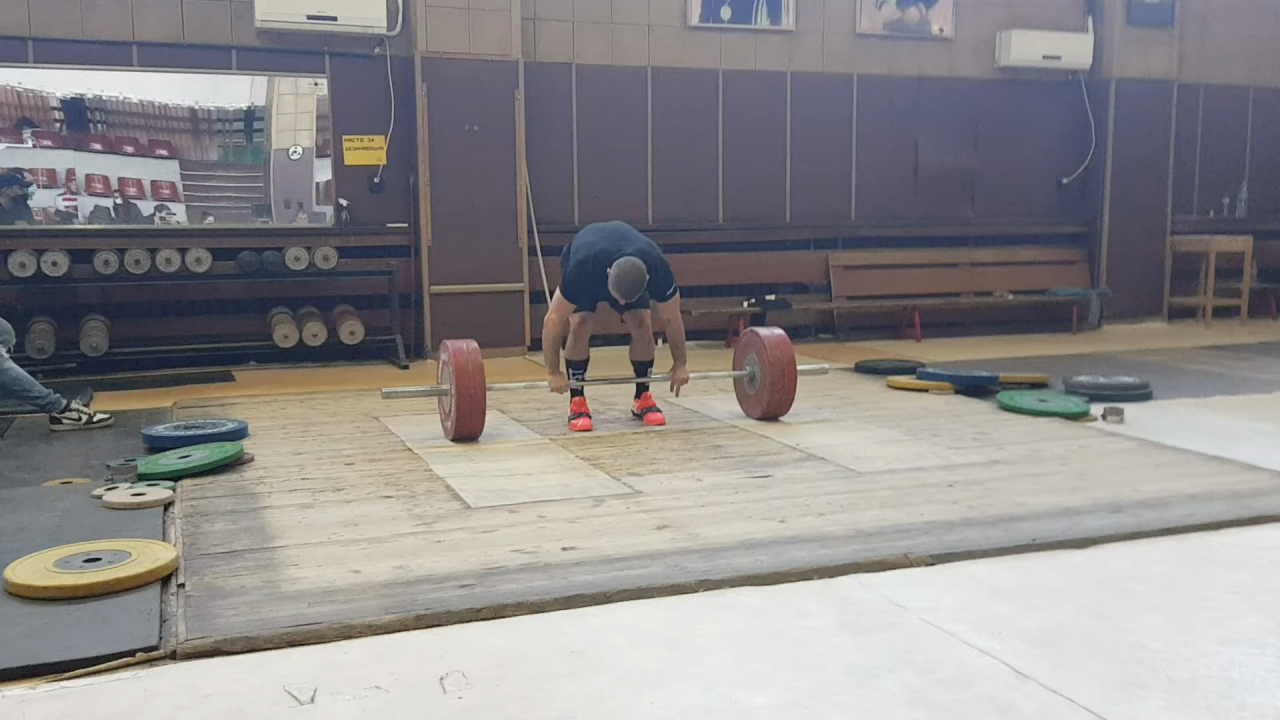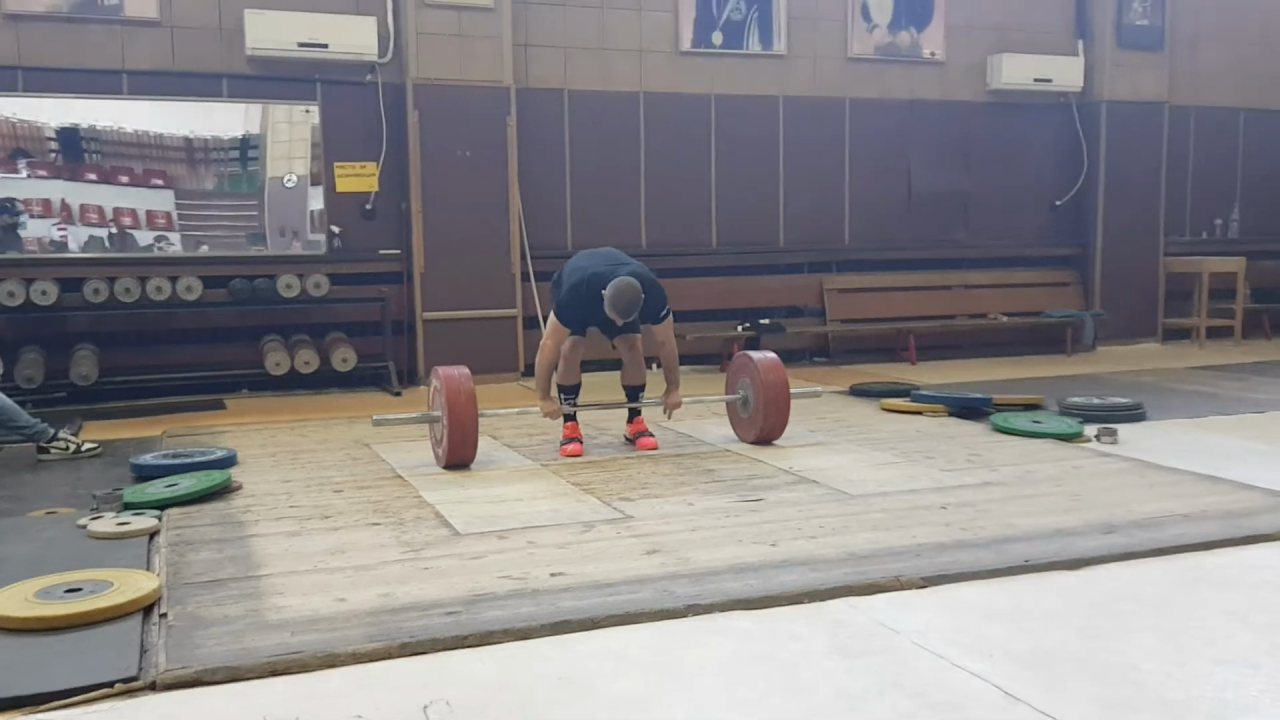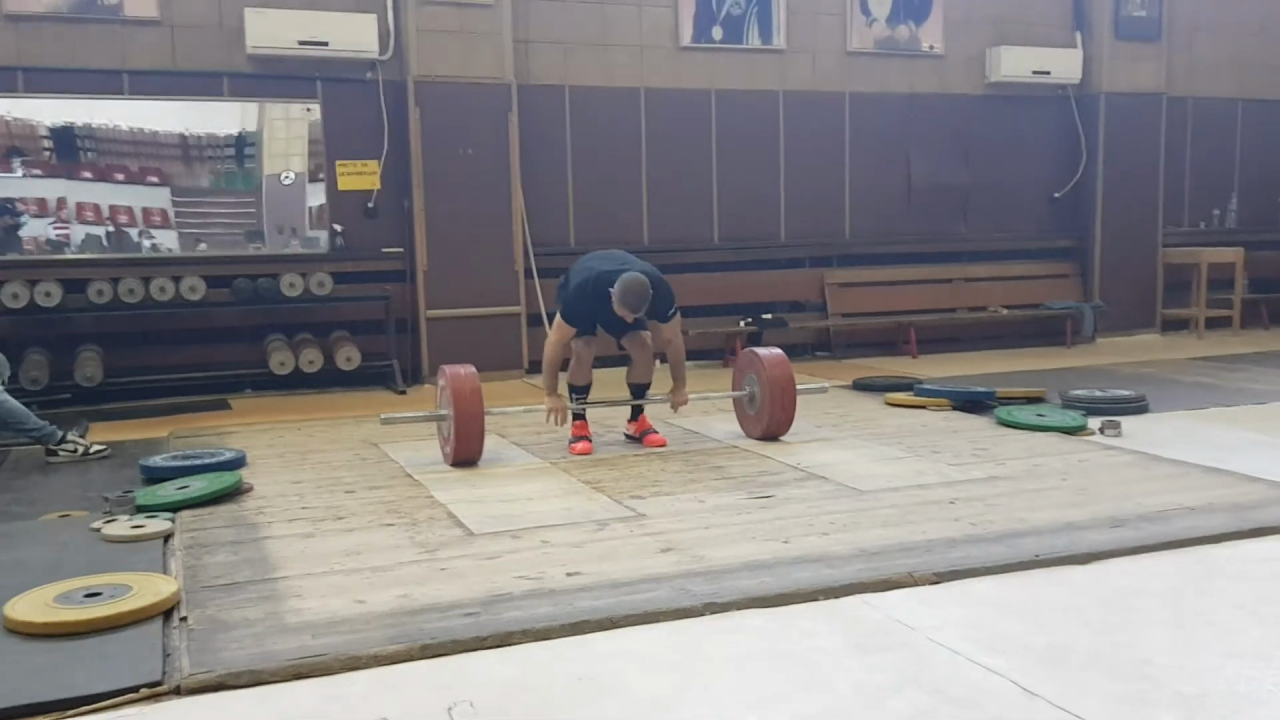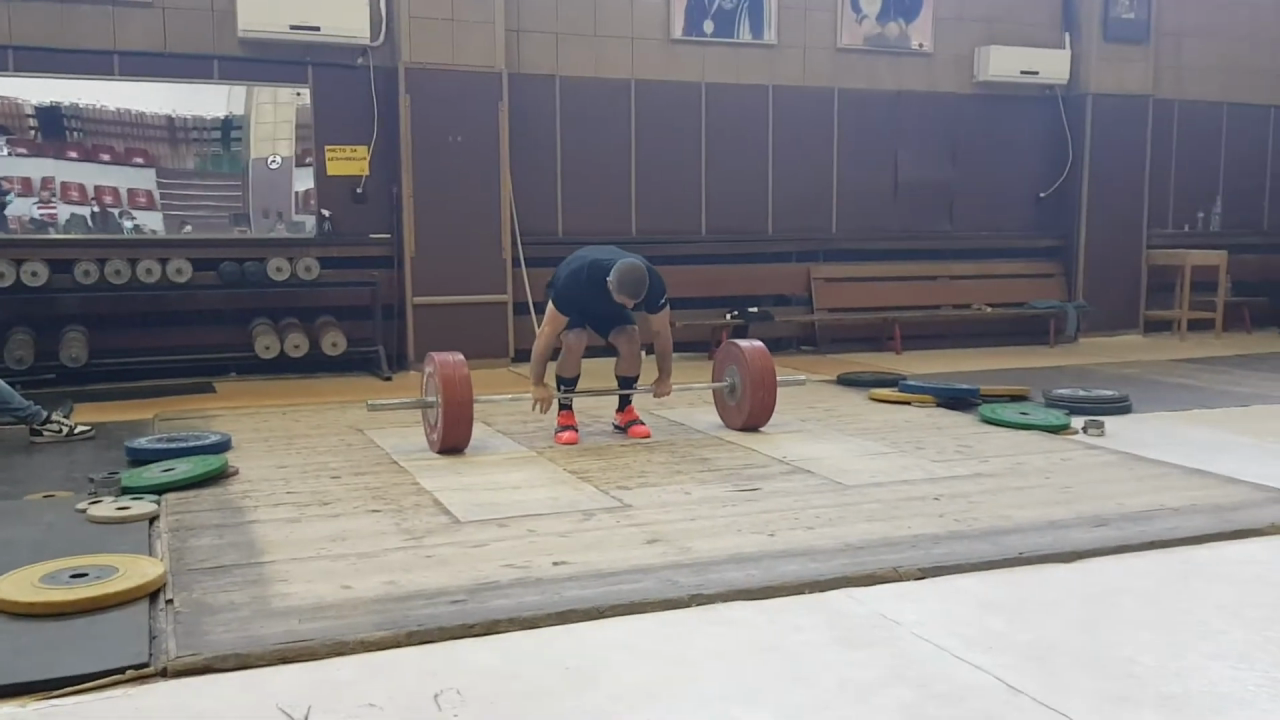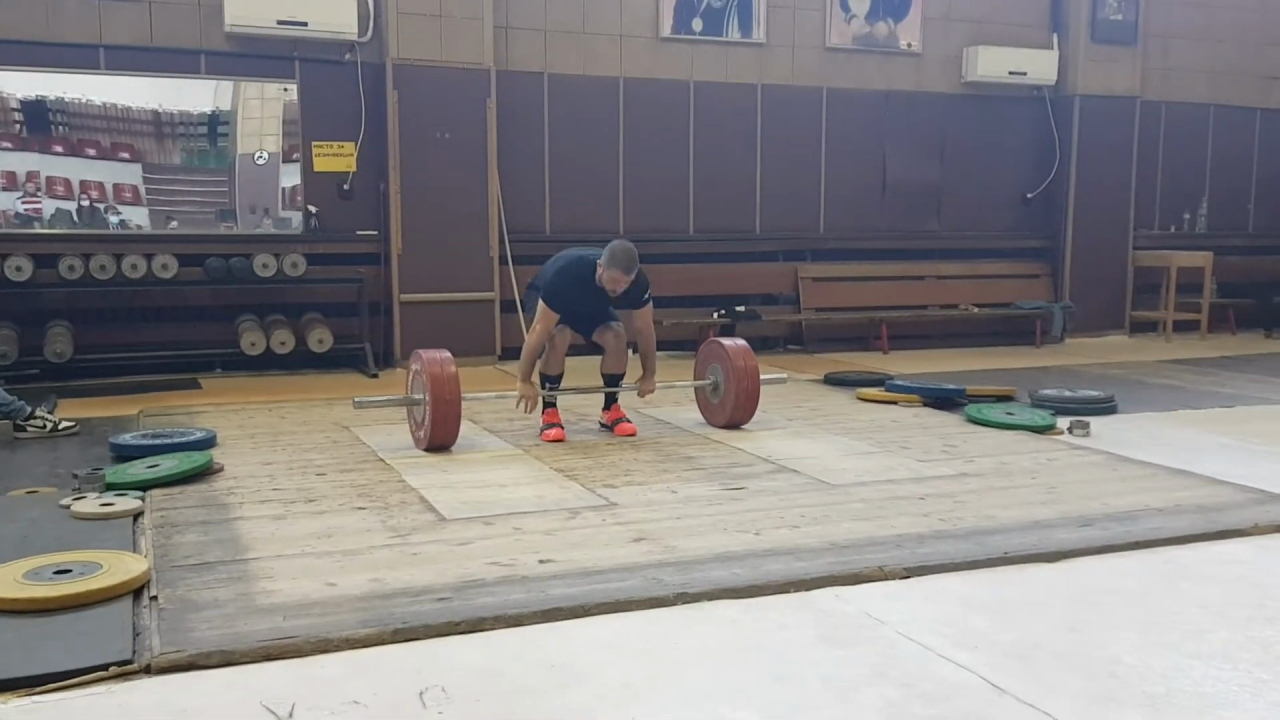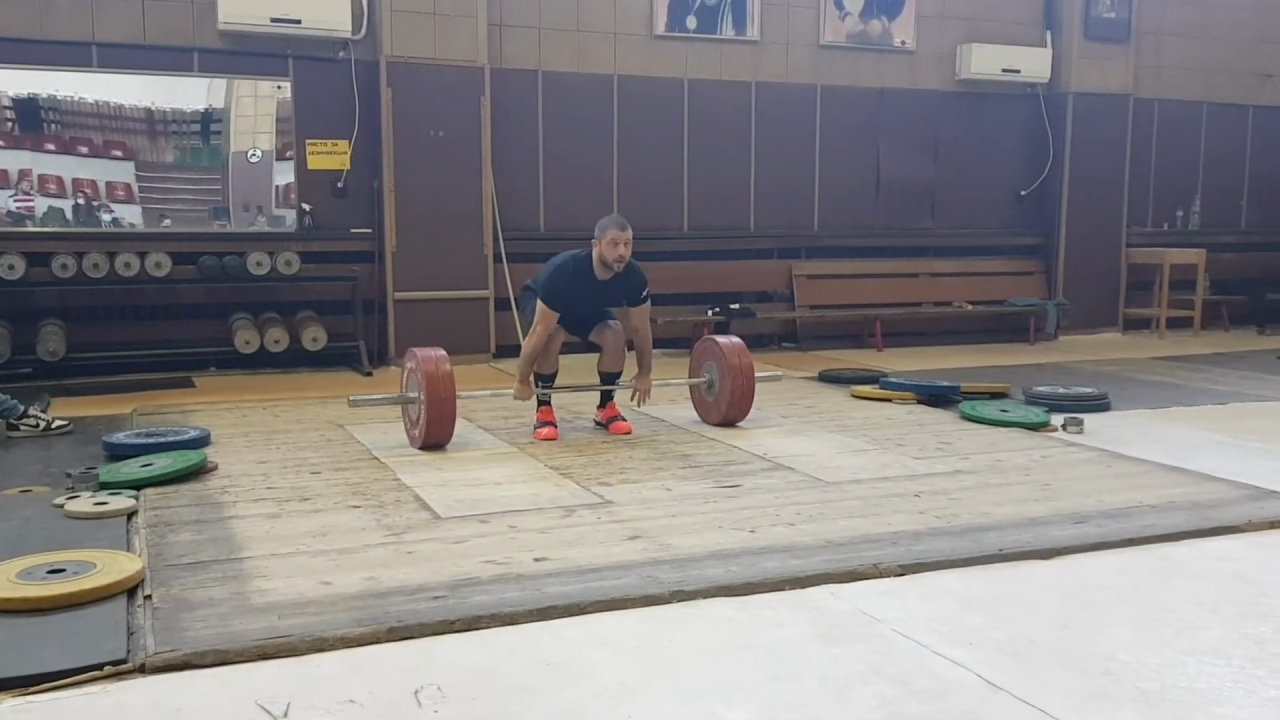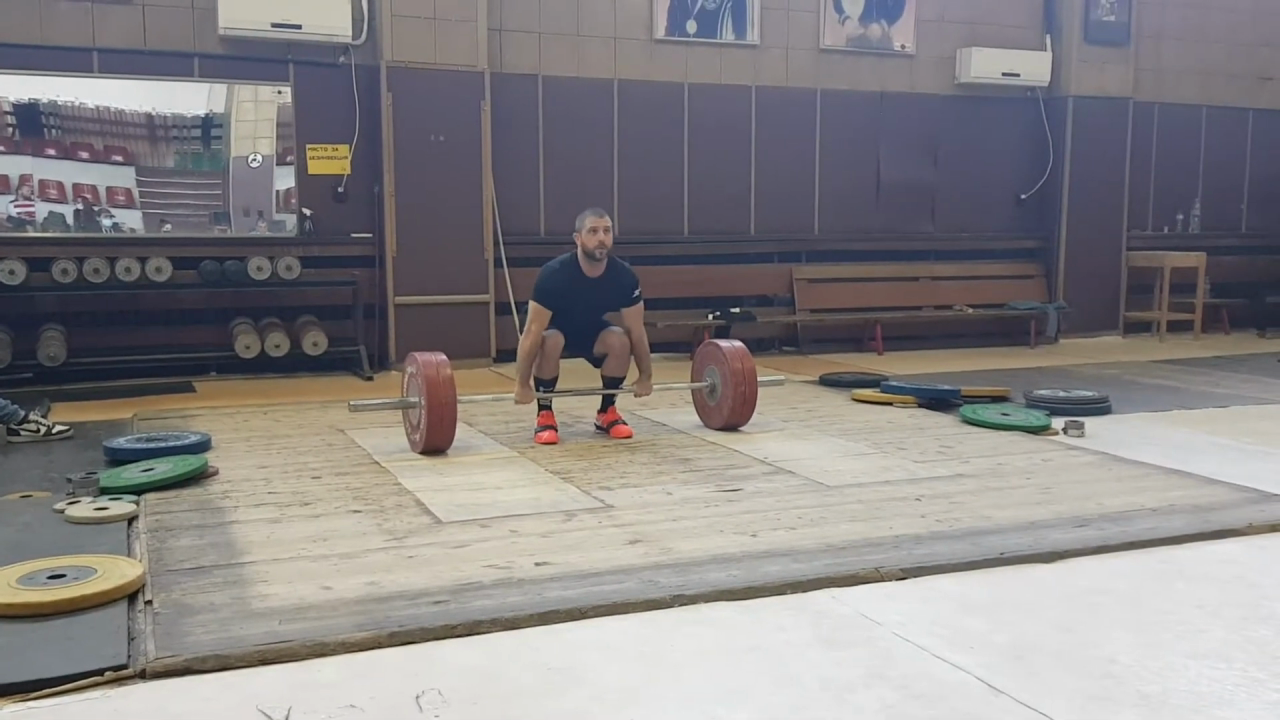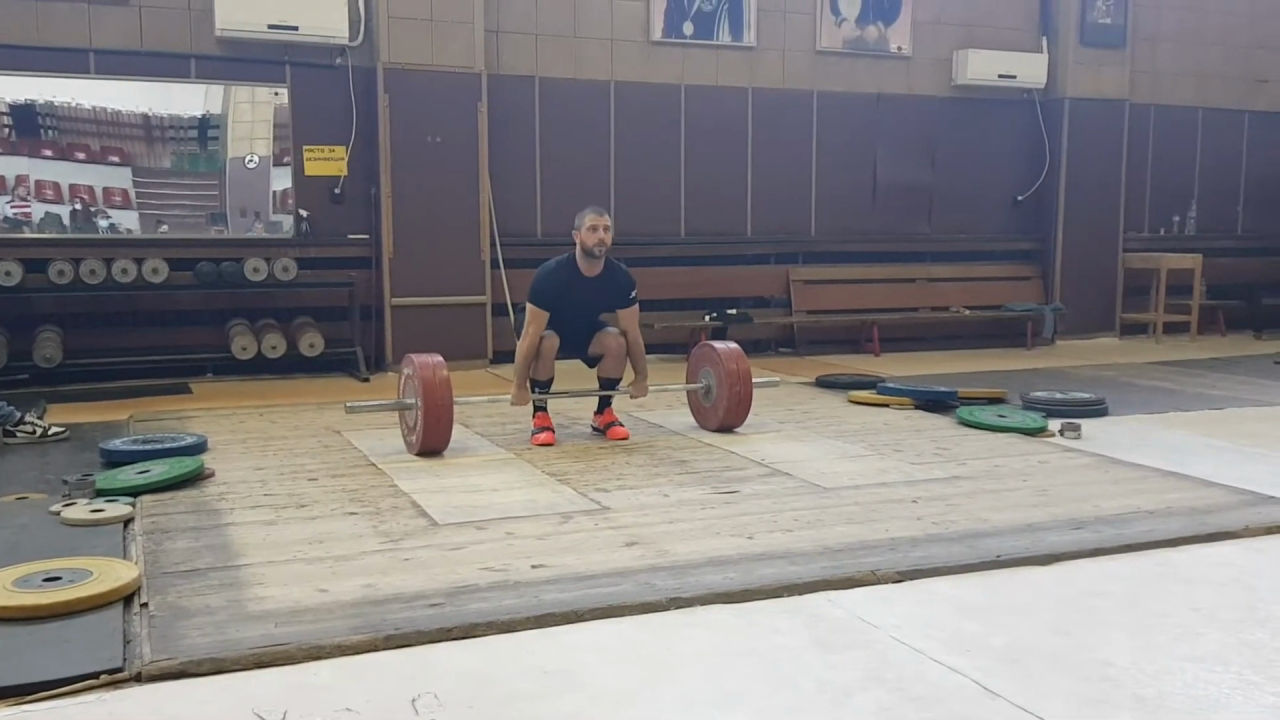
dt=0.7s
person 1, frame 1
left shoulder: (658, 271)
right shoulder: (581, 270)
left elbow: (671, 318)
right elbow: (554, 319)
left wrist: (680, 365)
right wrist: (553, 372)
right hip: (584, 262)
left knee: (643, 325)
right knee: (580, 325)
left ankle: (643, 399)
right ankle: (577, 402)
person 1, frame 2
left shoulder: (652, 293)
right shoulder: (575, 293)
left elbow: (665, 341)
right elbow: (549, 344)
left wrist: (673, 389)
right wrist: (544, 397)
right hip: (570, 286)
left knee: (633, 349)
right knee: (570, 350)
left ankle: (635, 423)
right ankle: (570, 427)
person 1, frame 3
left shoulder: (659, 290)
right shoulder: (582, 292)
left elbow: (672, 340)
right elbow: (555, 341)
left wrist: (679, 387)
right wrist: (551, 394)
left hip: (622, 299)
right hip: (584, 297)
left knee: (643, 348)
right knee: (583, 350)
left ankle: (637, 422)
right ankle: (579, 426)
person 1, frame 4
left shoulder: (652, 282)
right shoulder: (576, 279)
left elbow: (661, 331)
right elbow: (547, 332)
left wrist: (664, 377)
right wrist: (538, 384)
left hip: (608, 306)
right hip: (572, 301)
left knee: (631, 341)
right knee: (575, 342)
left ankle: (625, 412)
right ankle: (565, 416)
person 1, frame 5
left shoulder: (638, 282)
right shoulder: (566, 274)
left elbow: (644, 329)
right elbow: (539, 330)
left wrist: (648, 375)
right wrist: (524, 381)
left hip: (591, 305)
right hip: (544, 298)
left knee: (617, 337)
right knee: (559, 338)
left ankle: (611, 411)
right ankle: (549, 415)
person 1, frame 6
left shoulder: (634, 277)
right shoulder: (564, 271)
left elbow: (640, 328)
right elbow: (539, 332)
left wrist: (644, 373)
right wrist: (522, 380)
left hip: (589, 308)
right hip: (538, 300)
left knee: (615, 336)
right knee: (552, 336)
left ankle: (606, 408)
right ankle: (544, 412)
person 1, frame 7
left shoulder: (624, 276)
right shoulder: (555, 274)
left elbow: (636, 330)
right elbow: (533, 331)
left wrist: (645, 377)
right wrist: (522, 384)
left hip: (589, 329)
right hip: (553, 328)
left knee: (620, 341)
right knee: (551, 342)
left ankle: (607, 413)
right ankle: (545, 416)
person 1, frame 8
left shoulder: (620, 277)
right shoulder: (551, 275)
left elbow: (631, 331)
right elbow: (531, 333)
left wrist: (641, 378)
right wrist: (519, 386)
left hip: (585, 328)
right hip: (546, 328)
left knee: (615, 342)
right knee: (547, 343)
left ankle: (604, 414)
right ankle: (541, 417)
